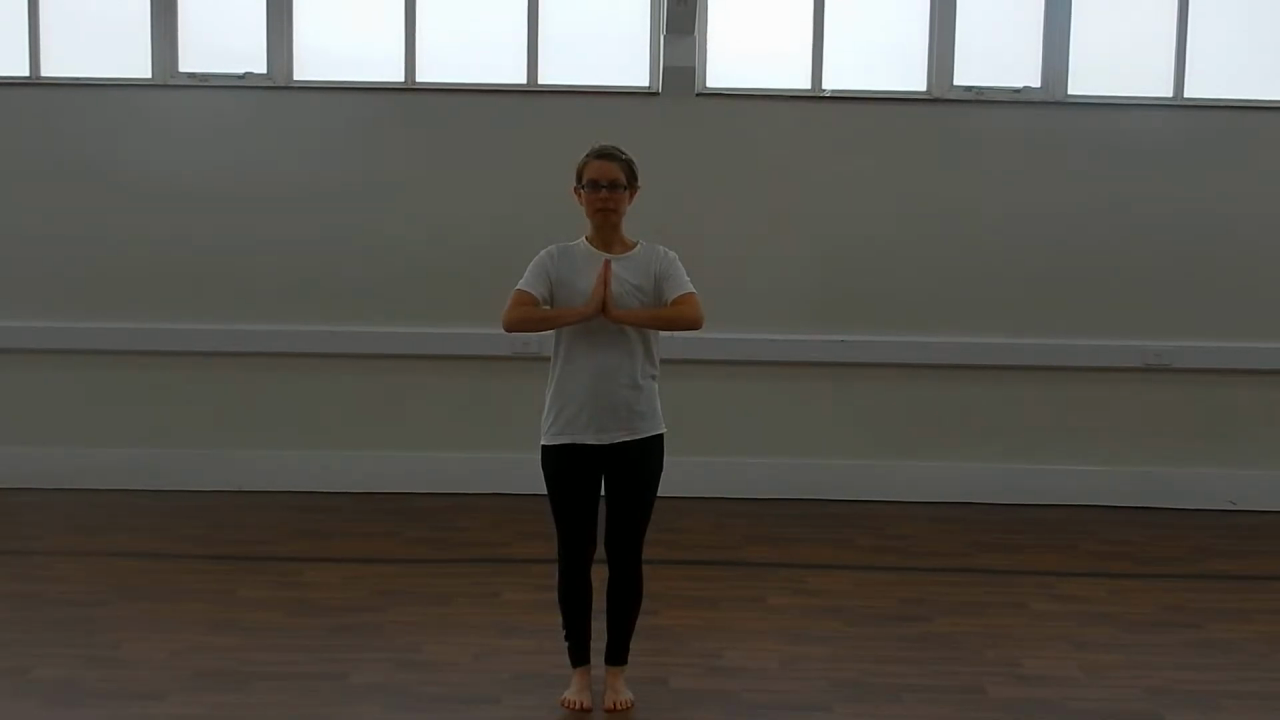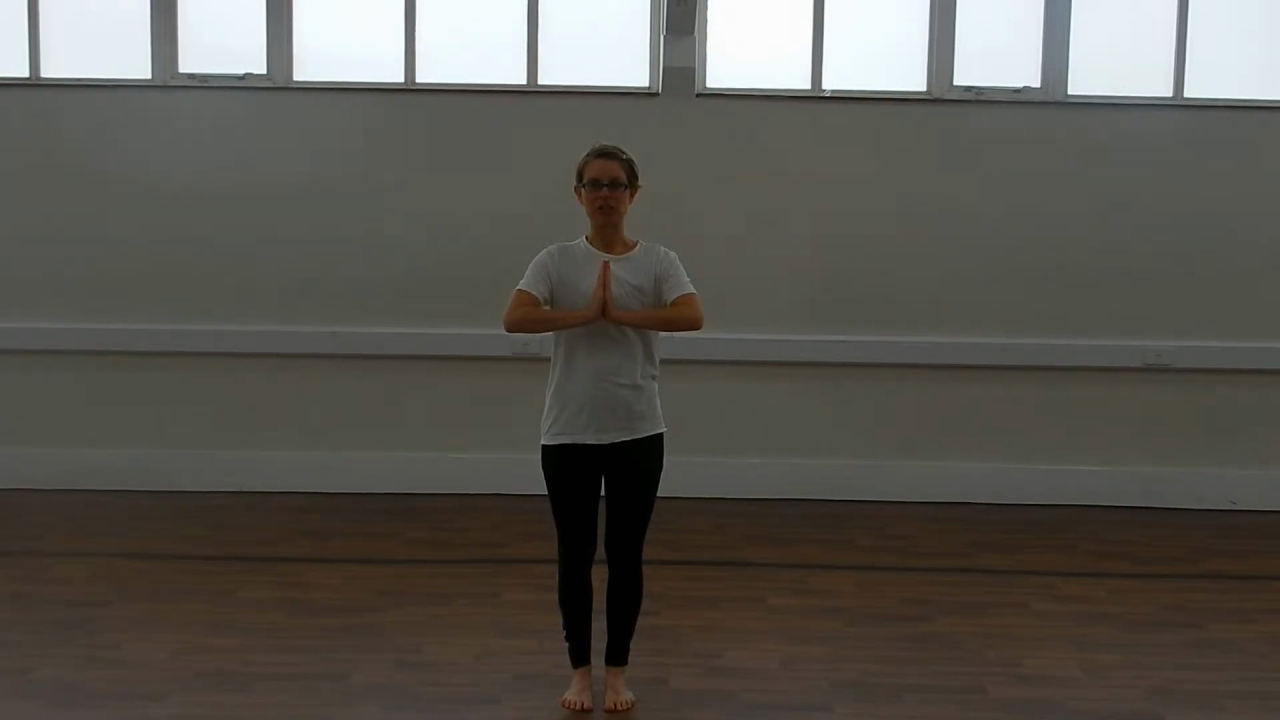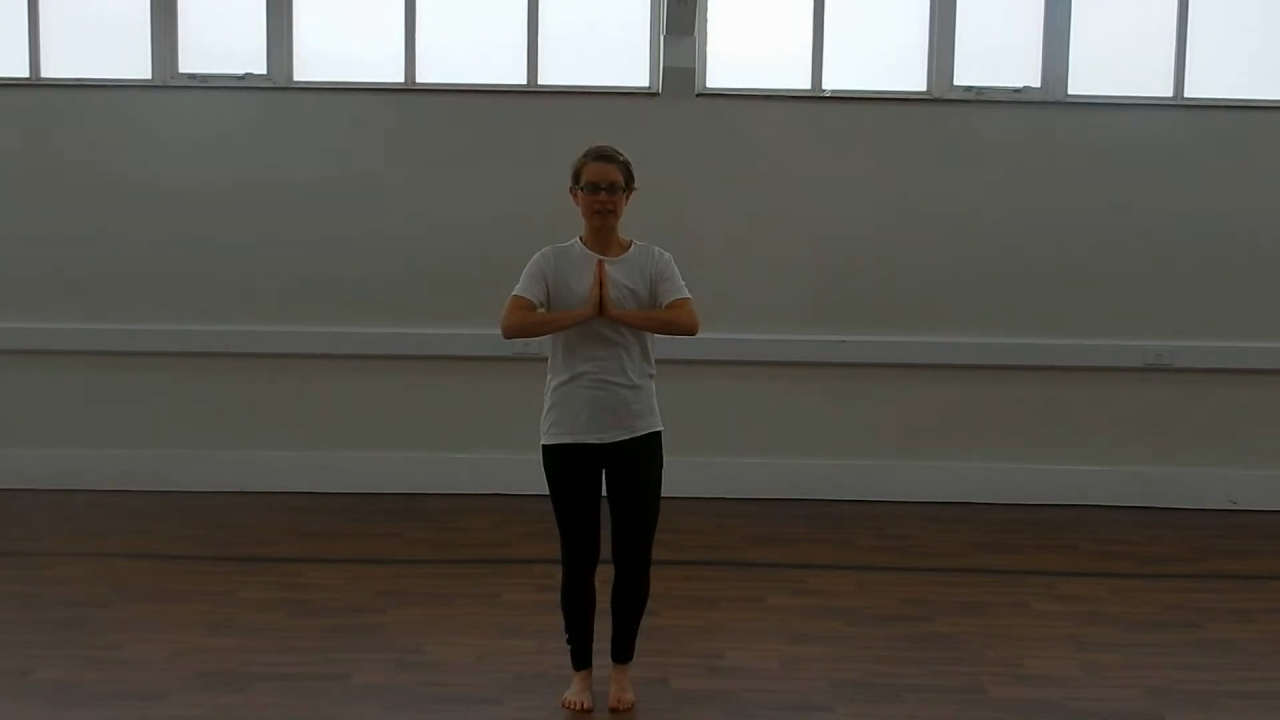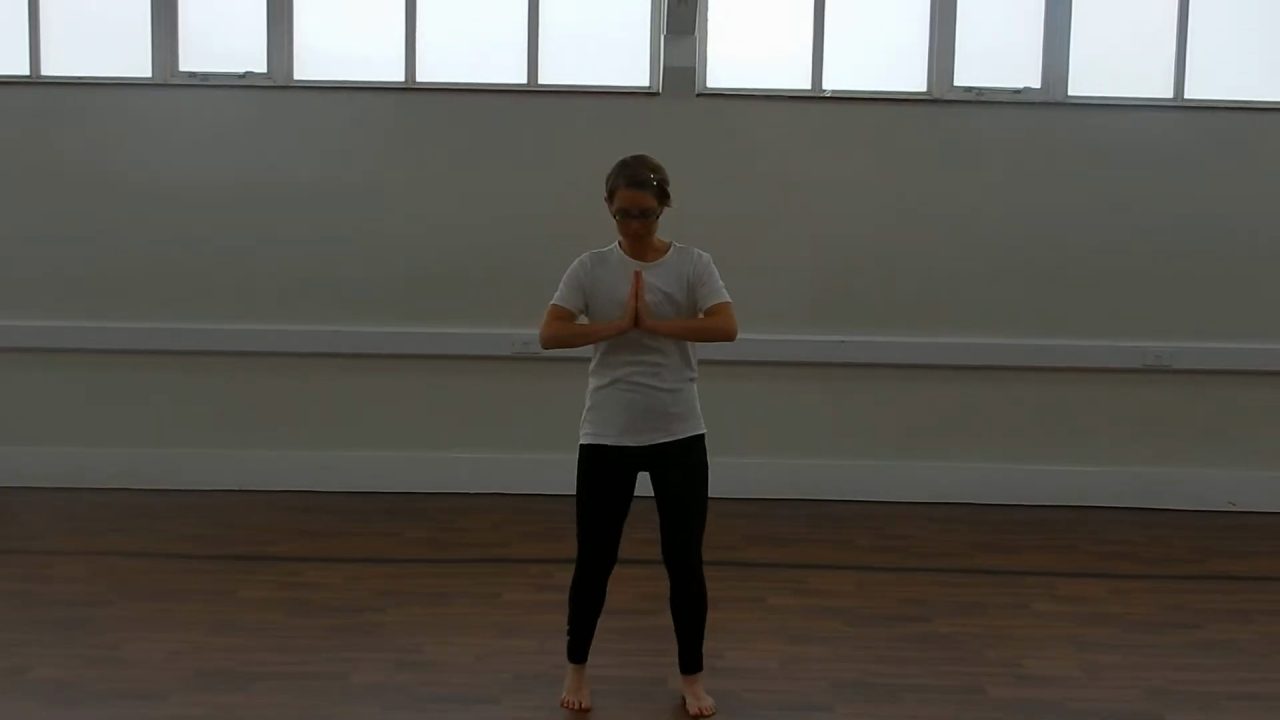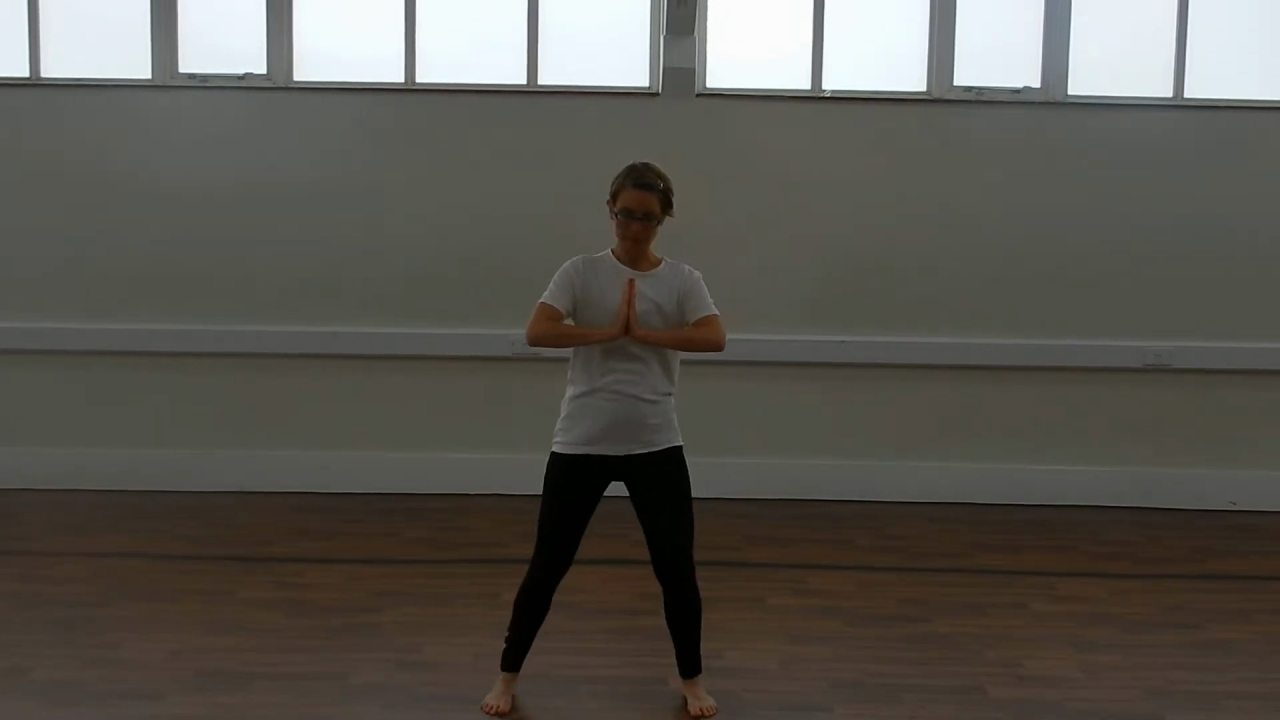
dt=0.5s
person 1, frame 1
left shoulder: (657, 260)
right shoulder: (556, 260)
left elbow: (692, 316)
right elbow: (513, 318)
left wrist: (620, 312)
right wrist: (584, 309)
left hip: (636, 434)
right hip: (569, 434)
left knee: (625, 556)
right knee: (575, 555)
left ankle: (616, 670)
right ankle: (580, 670)
person 1, frame 2
left shoulder: (658, 261)
right shoulder: (556, 260)
left elbow: (692, 317)
right elbow: (514, 318)
left wrist: (619, 314)
right wrist: (585, 313)
left hip: (636, 433)
right hip: (569, 433)
left knee: (625, 556)
right knee: (575, 556)
left ankle: (616, 670)
right ankle: (580, 670)
person 1, frame 3
left shoulder: (653, 261)
right shoulder: (551, 262)
left elbow: (687, 322)
right elbow: (512, 324)
left wrist: (617, 311)
right wrist: (582, 311)
left hip: (636, 431)
right hip: (570, 433)
left knee: (633, 558)
right knee: (579, 558)
left ankle: (621, 666)
right ankle: (581, 672)
person 1, frame 4
left shoulder: (692, 263)
right shoulder: (590, 268)
left elbow: (726, 328)
right elbow: (550, 335)
left wrist: (653, 324)
right wrist: (619, 325)
left hip: (677, 434)
right hip: (607, 435)
left knee: (684, 560)
right knee: (595, 558)
right ankle: (576, 667)
person 1, frame 5
left shoulder: (682, 279)
right shoulder: (580, 272)
left elbow: (714, 339)
right elbow: (536, 332)
left wrist: (643, 331)
right wrist: (607, 330)
left hip: (656, 446)
right hip: (582, 444)
left knee: (676, 567)
right knee: (548, 565)
right ankle: (507, 675)
